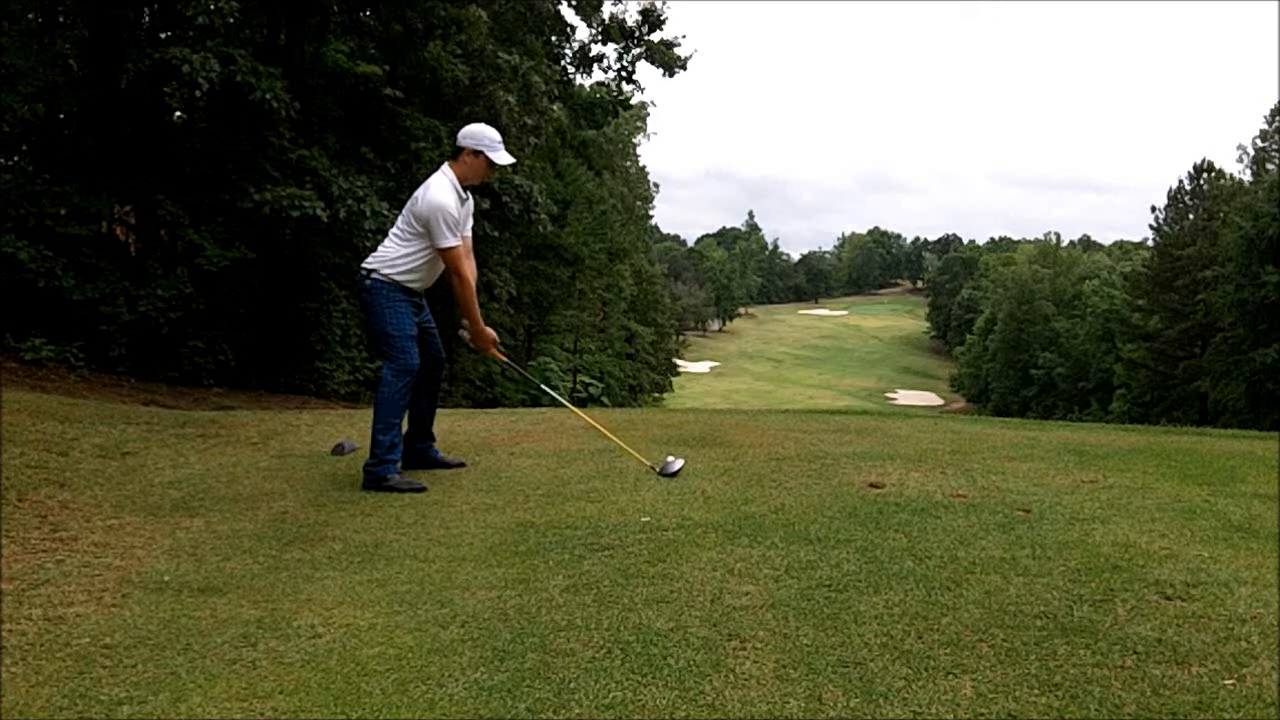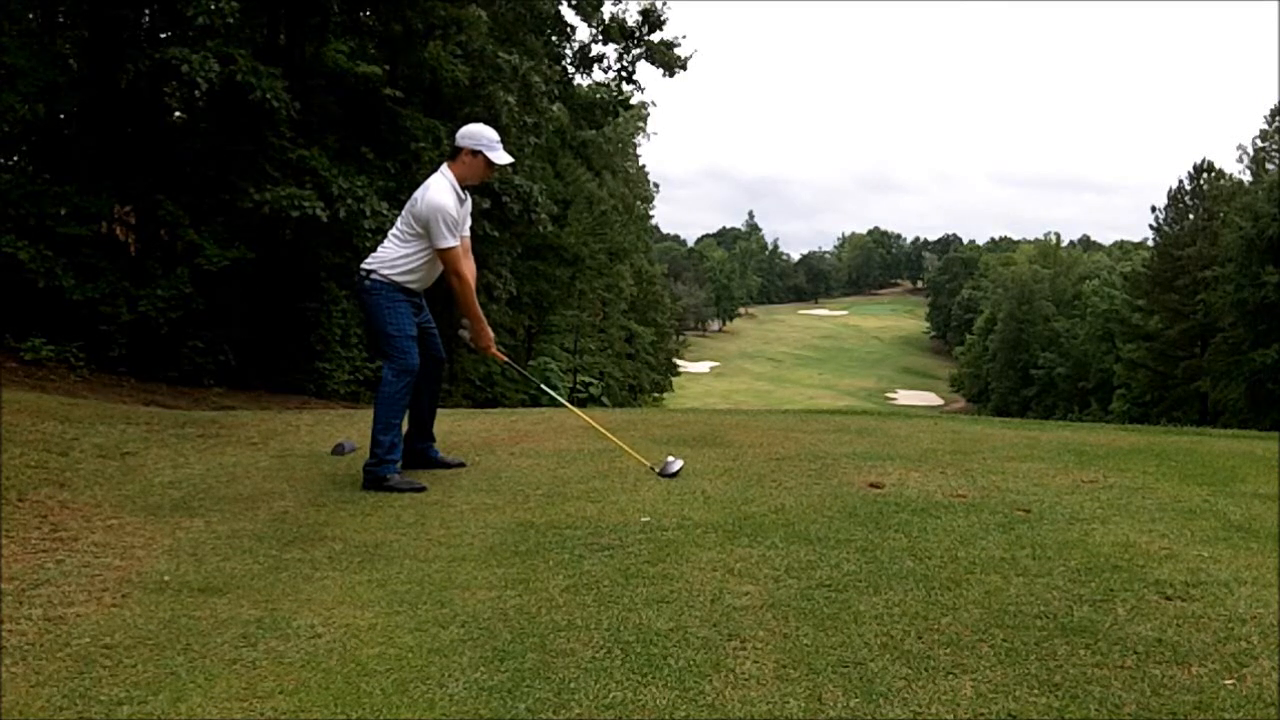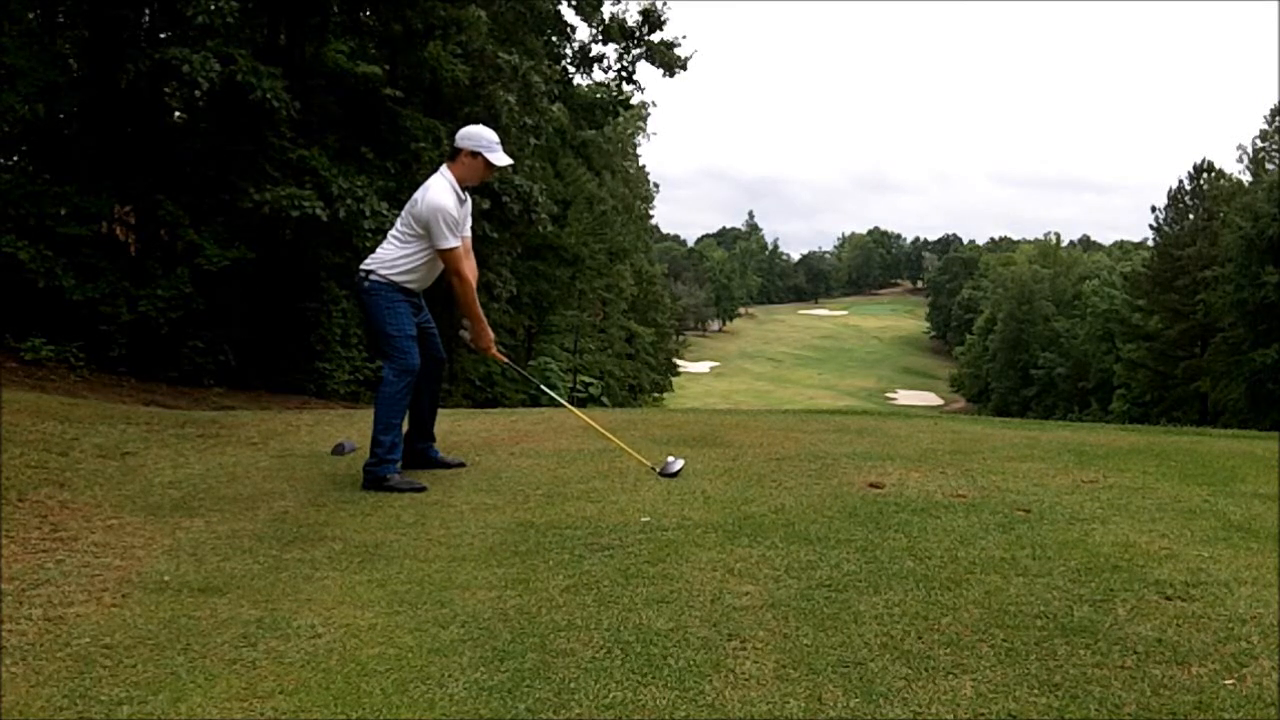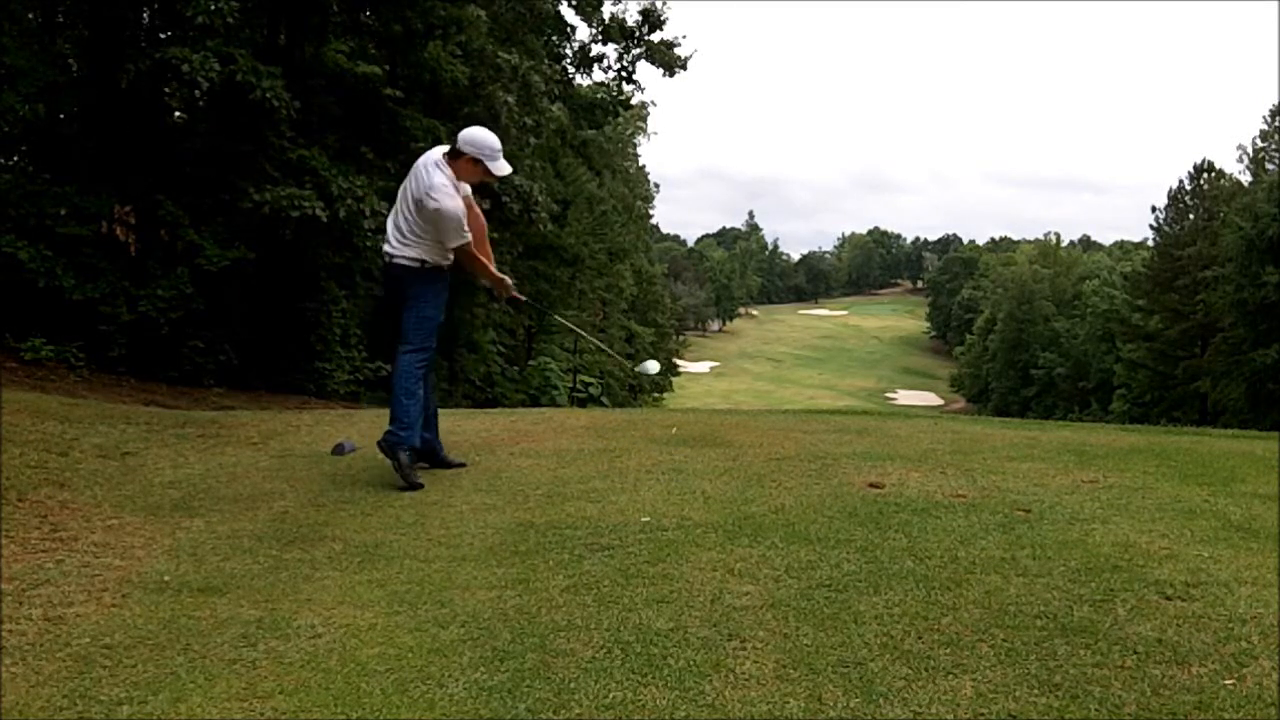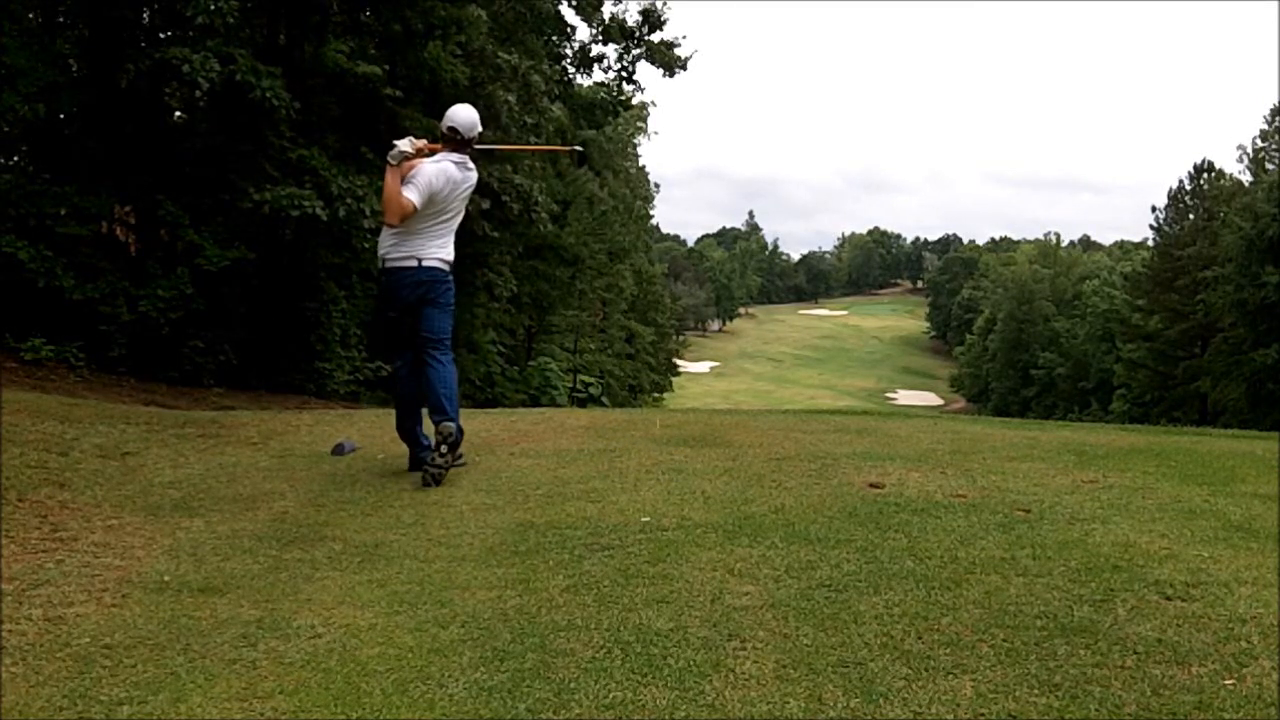
dt=1s
person 1, frame 1
left shoulder: (462, 196)
right shoulder: (440, 199)
left elbow: (467, 261)
right elbow: (457, 273)
left wrist: (471, 321)
right wrist: (479, 327)
left hip: (409, 289)
right hip: (385, 286)
left knee: (432, 362)
right knee: (403, 366)
left ankle: (418, 448)
right ankle: (381, 468)
person 1, frame 2
left shoulder: (460, 196)
right shoulder: (440, 199)
left elbow: (466, 261)
right elbow: (456, 273)
left wrist: (471, 319)
right wrist: (480, 326)
left hip: (408, 290)
right hip: (385, 287)
left knee: (432, 362)
right knee: (403, 366)
left ankle: (418, 449)
right ankle: (381, 468)
person 1, frame 3
left shoulder: (461, 198)
right shoulder: (440, 200)
left elbow: (469, 261)
right elbow: (457, 273)
left wrist: (471, 321)
right wrist: (480, 327)
left hip: (407, 291)
right hip: (383, 287)
left knee: (432, 362)
right knee: (404, 367)
left ankle: (418, 448)
right ankle: (381, 469)
person 1, frame 4
left shoulder: (438, 155)
right shoulder: (441, 200)
left elbow: (473, 214)
right elbow: (466, 255)
left wrist: (491, 267)
right wrist: (494, 279)
left hip: (398, 267)
right hip: (423, 275)
left knee: (415, 354)
right knee: (416, 354)
left ankle: (425, 443)
right ankle: (402, 440)
person 1, frame 5
left shoulder: (430, 171)
right shoulder: (468, 173)
left elbow: (393, 216)
left wrist: (394, 163)
right wrist: (410, 159)
left hip: (398, 273)
right hip: (435, 274)
left knee: (405, 359)
right knee: (438, 352)
left ankle: (418, 448)
right ankle: (446, 426)
